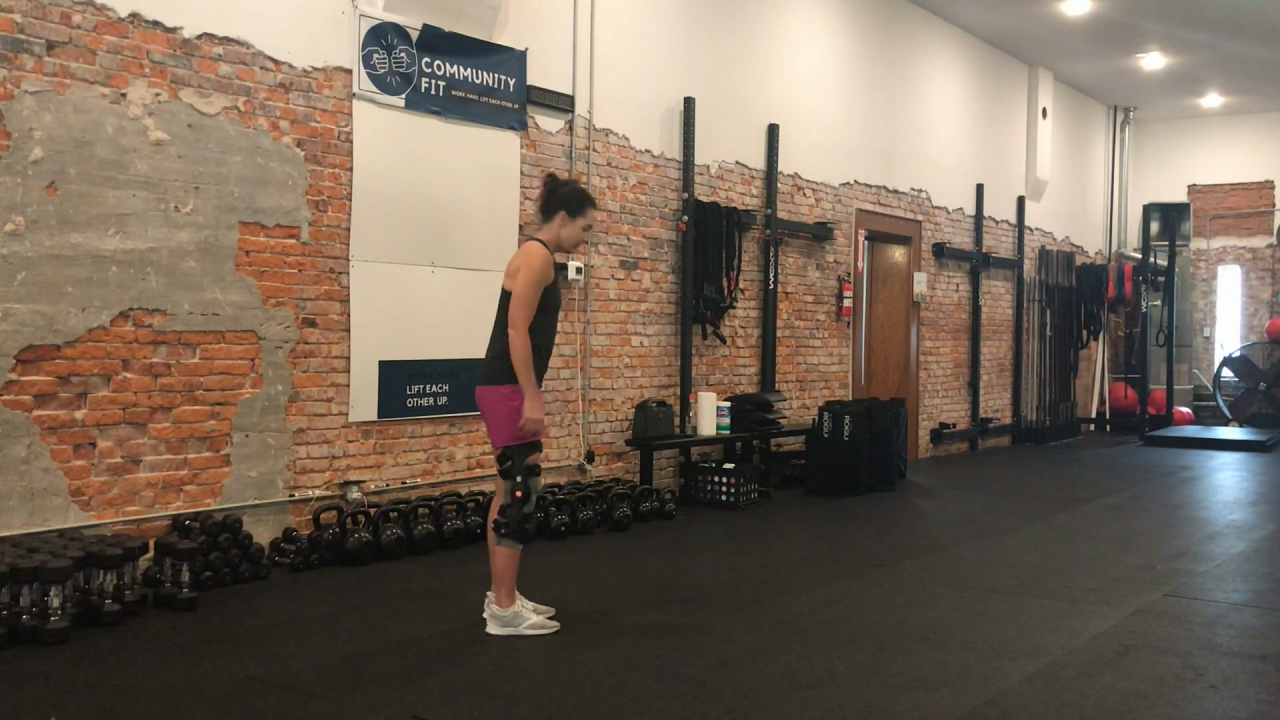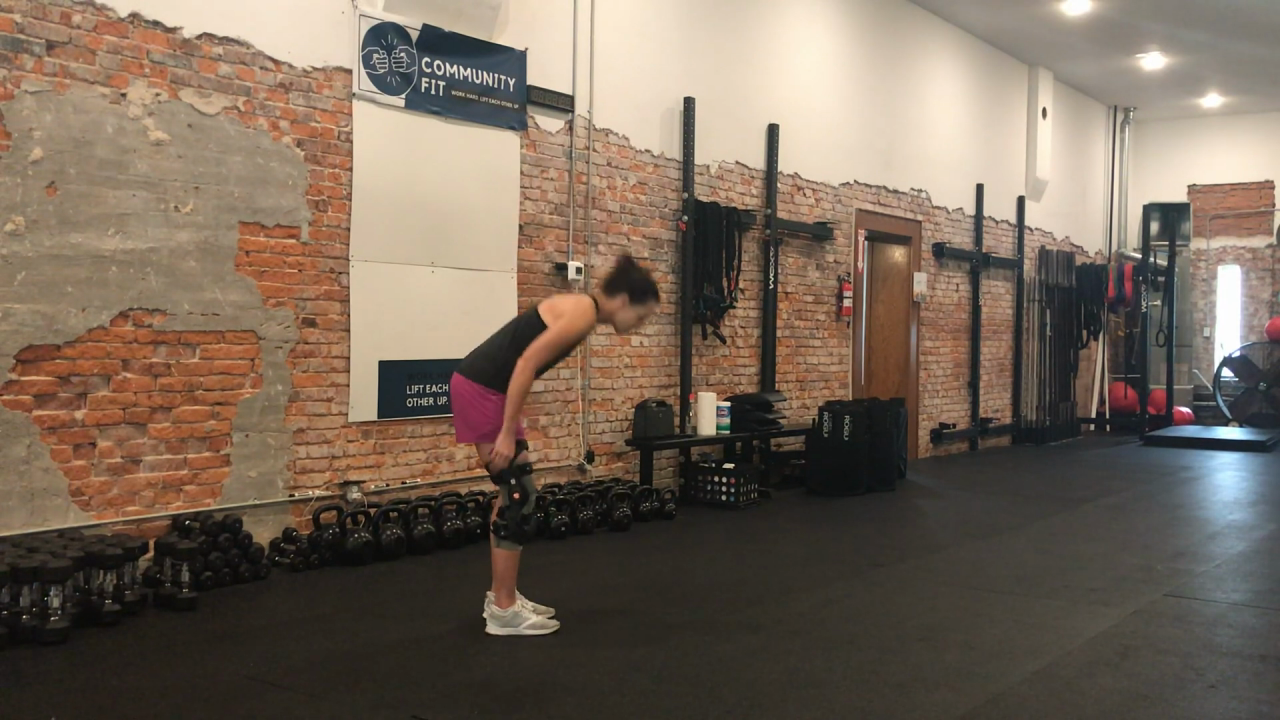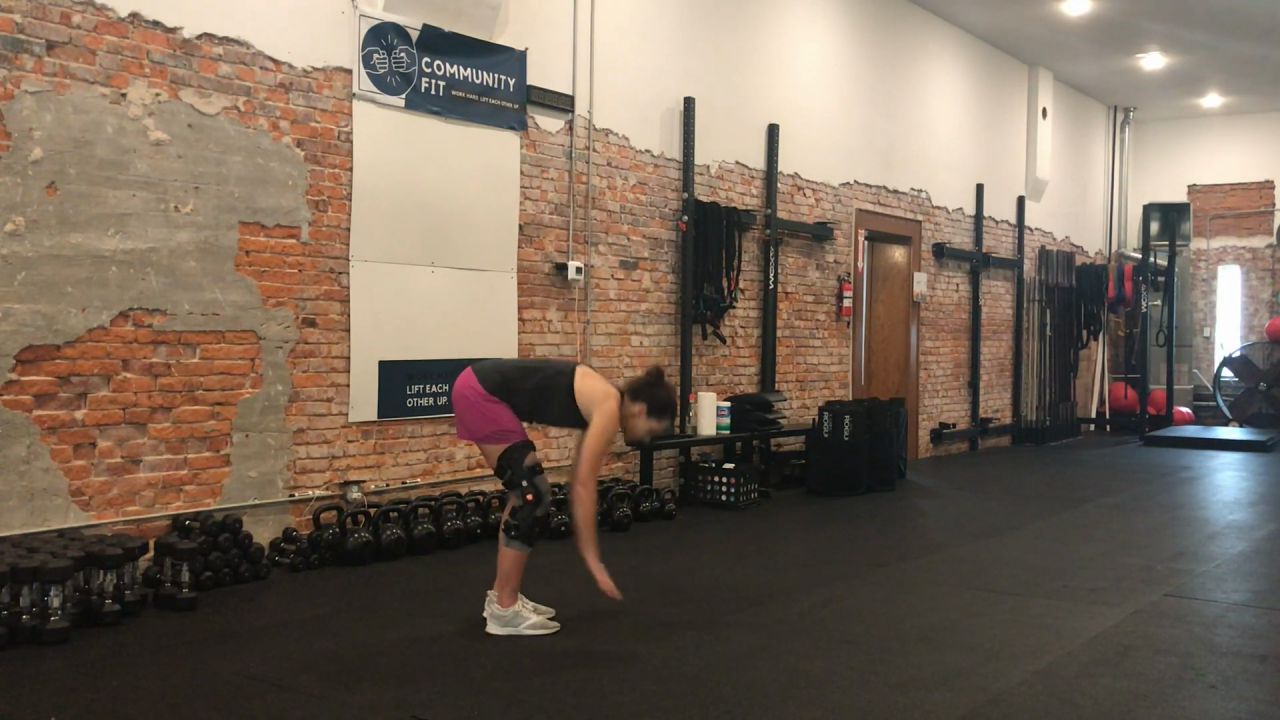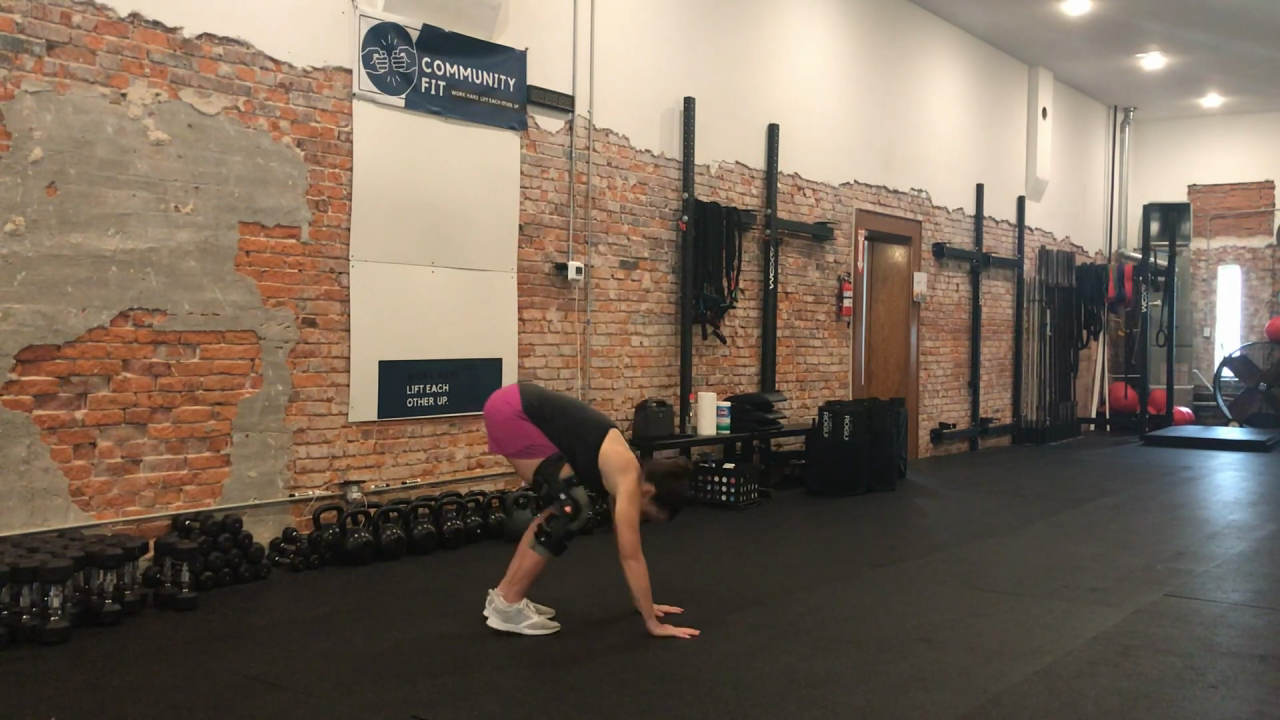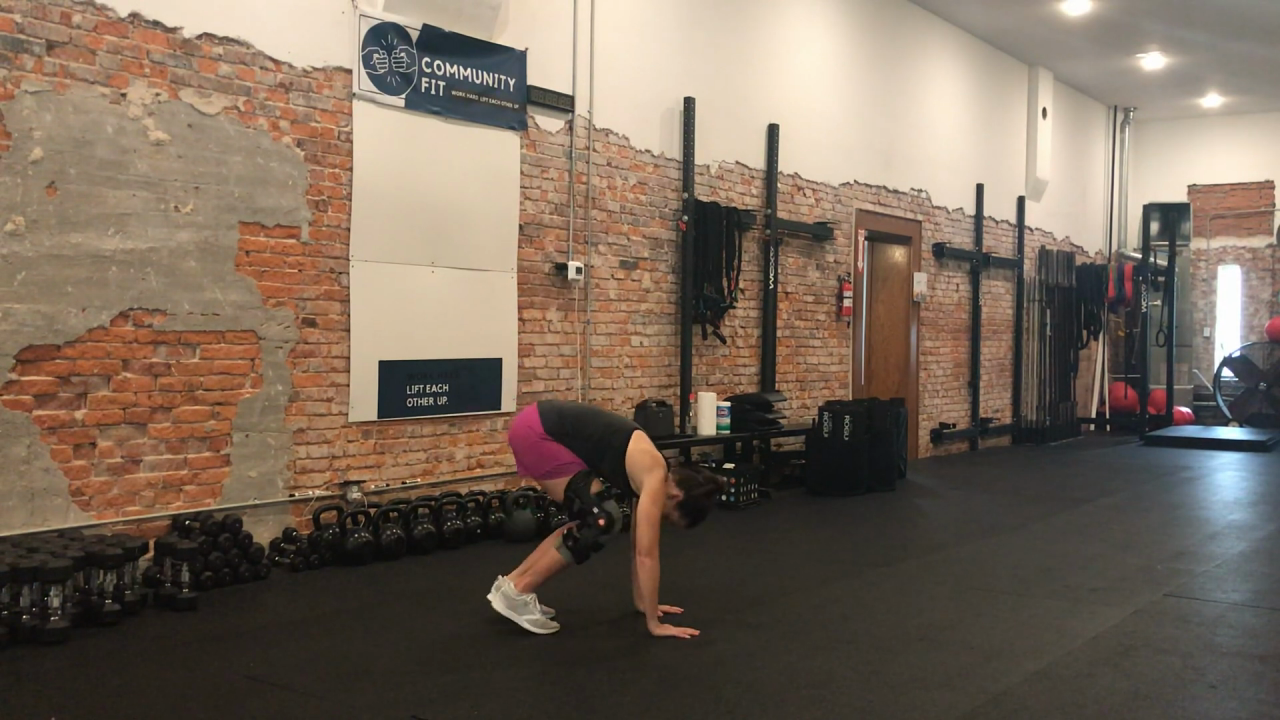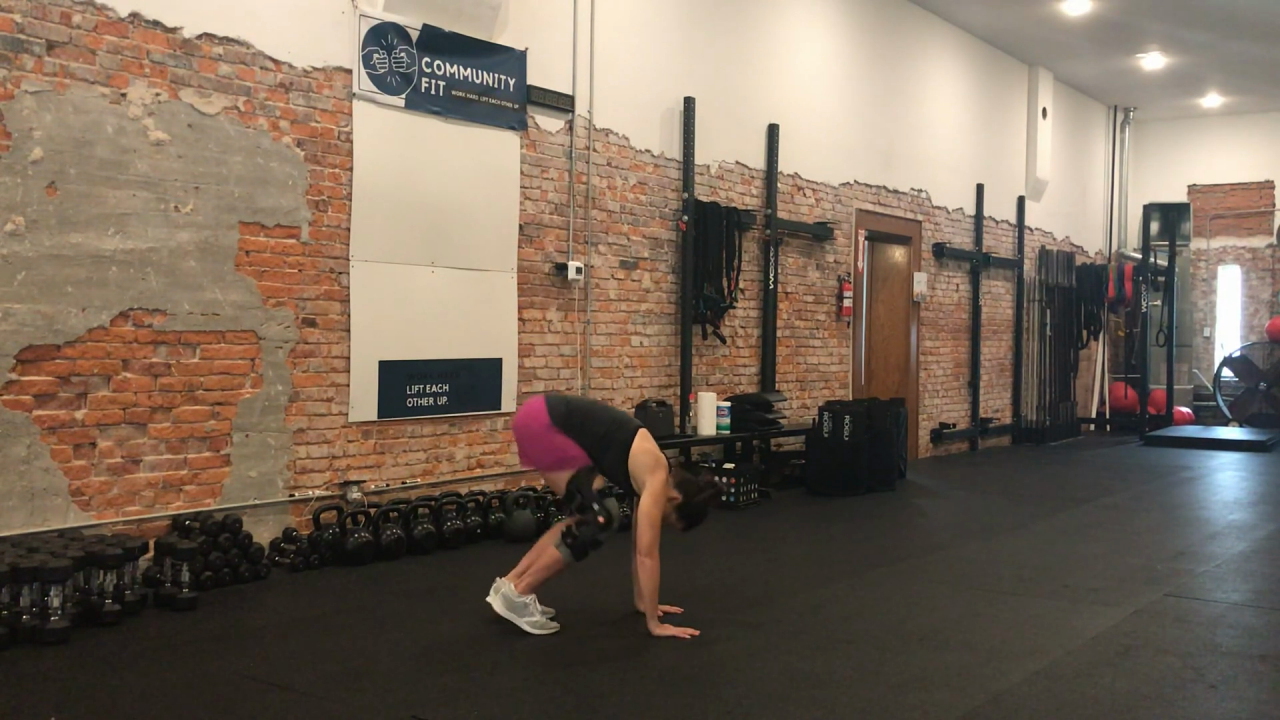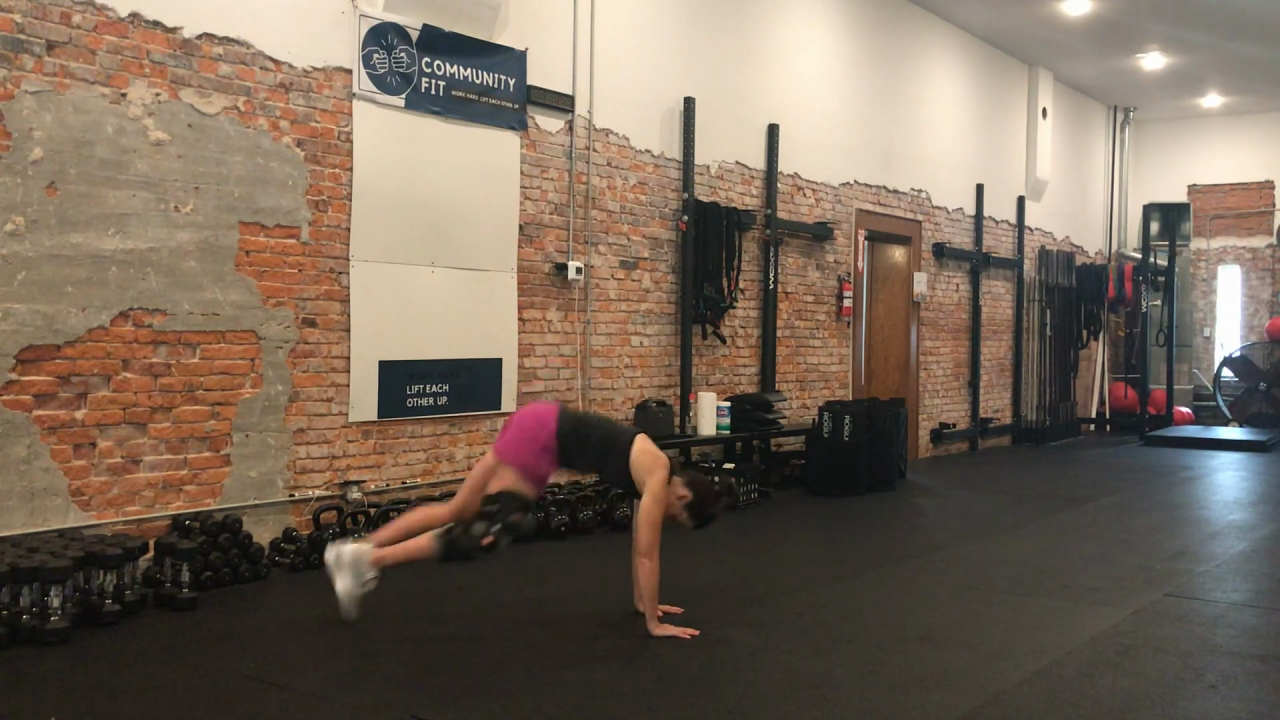
dt=0.4s
person 1, frame 1
left shoulder: (537, 255)
right shoulder: (537, 255)
right elbow: (517, 330)
right wrist: (531, 397)
left hip: (510, 387)
right hip: (509, 389)
left knee: (513, 491)
right knee: (520, 493)
left ankle: (502, 597)
right ankle: (504, 610)
person 1, frame 2
left shoulder: (578, 307)
right shoulder: (583, 313)
right elbow: (526, 364)
left wrist: (509, 429)
right wrist: (508, 434)
left hip: (483, 386)
right hip: (481, 389)
left knee: (516, 492)
right knee: (519, 492)
left ankle: (502, 596)
right ankle: (504, 609)
person 1, frame 3
left shoulder: (604, 399)
right shoulder: (609, 407)
left elbow: (582, 482)
right elbow: (585, 484)
left wrist: (584, 545)
right wrist: (593, 559)
left hip: (481, 389)
right hip: (482, 394)
left knee: (527, 492)
right knee: (532, 493)
left ankle: (502, 596)
right ankle: (505, 610)
person 1, frame 4
left shoulder: (625, 469)
right shoulder: (628, 478)
left elbow: (628, 551)
right elbow: (631, 556)
left wrist: (644, 604)
right wrist: (652, 623)
left hip: (515, 409)
right hip: (513, 411)
left knee: (562, 506)
right knee: (570, 507)
left ankle: (507, 595)
right ankle: (508, 605)
person 1, frame 5
left shoulder: (647, 474)
right shoulder: (655, 478)
left elbow: (639, 545)
right elbow: (646, 554)
left wrist: (641, 601)
right wrist: (654, 623)
left hip: (540, 428)
right hip: (537, 430)
left knee: (591, 522)
right knee: (604, 519)
left ankle: (512, 583)
right ankle: (517, 592)
person 1, frame 6
left shoulder: (649, 476)
right shoulder: (657, 481)
left elbow: (639, 546)
right elbow: (647, 554)
left wrist: (642, 601)
right wrist: (654, 623)
left hip: (545, 419)
right hip: (543, 422)
left knee: (589, 519)
right knee: (601, 518)
left ankle: (510, 584)
right ankle: (517, 594)
person 1, frame 7
left shoulder: (654, 473)
right shoulder: (658, 479)
left elbow: (641, 548)
right elbow: (645, 553)
left wrist: (644, 603)
right wrist: (654, 623)
left hip: (541, 425)
right hip: (540, 433)
left knee: (460, 509)
right knee: (488, 528)
left ankle: (353, 551)
right ankle: (366, 561)
